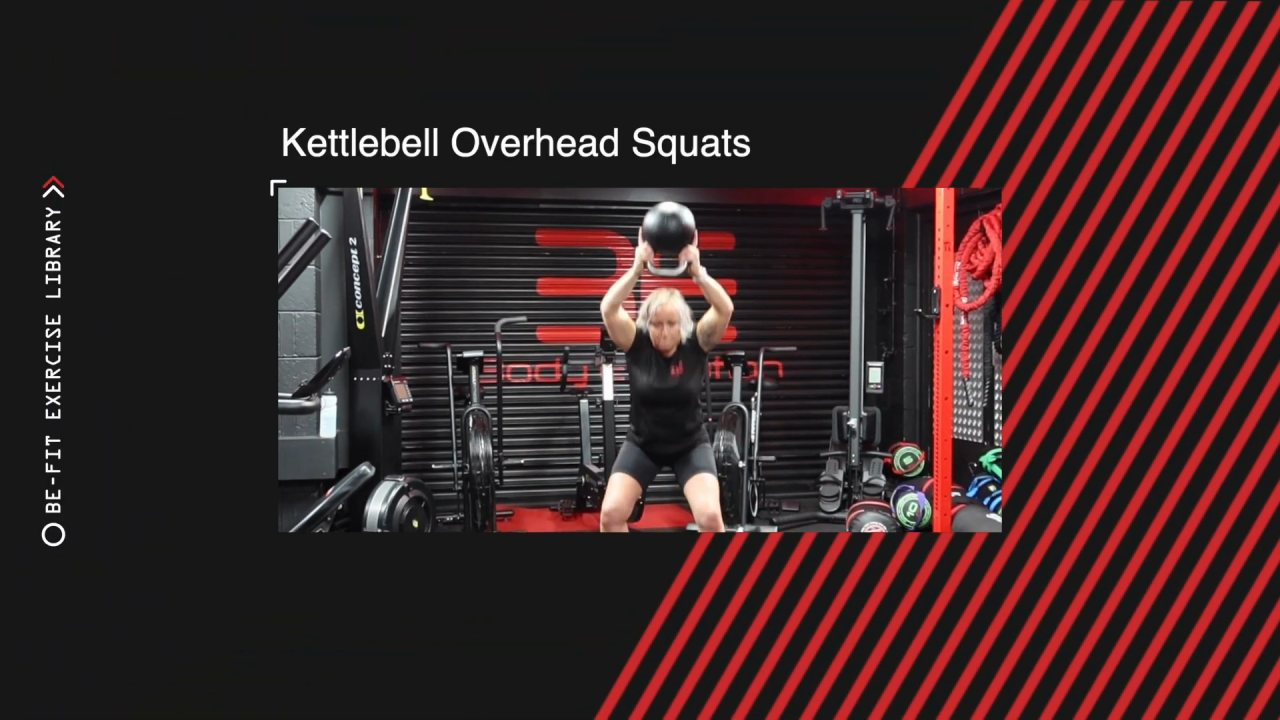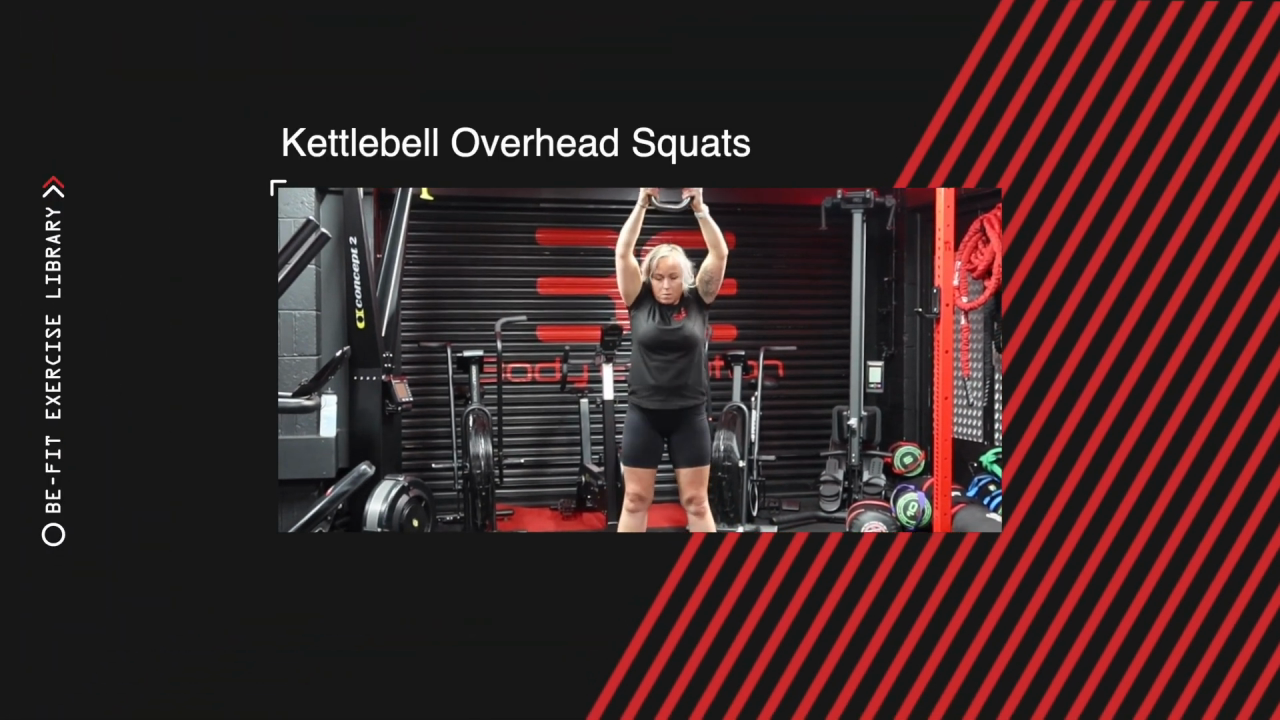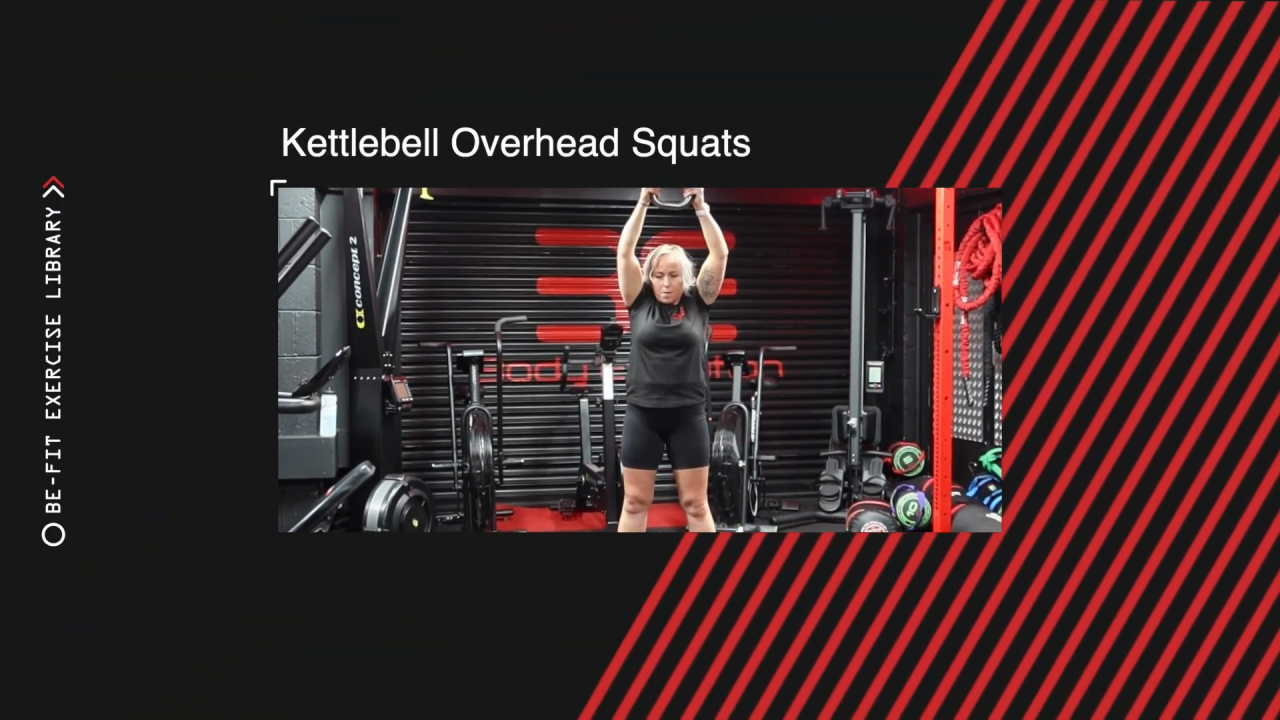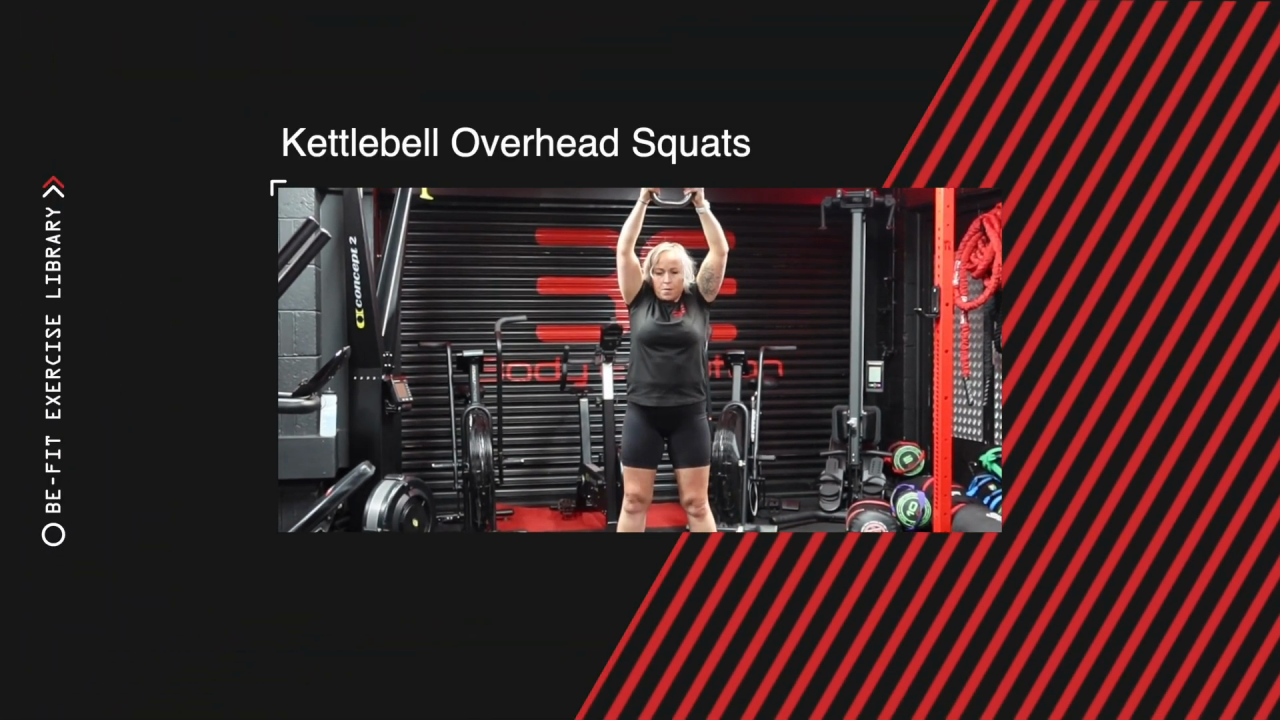
dt=0.5s
person 1, frame 1
left shoulder: (696, 345)
right shoulder: (637, 345)
left elbow: (725, 309)
right elbow: (608, 309)
left wrist: (697, 272)
right wrist: (637, 268)
left hip: (690, 447)
right hip: (642, 445)
left knee: (709, 516)
right knee: (612, 512)
person 1, frame 2
left shoulder: (698, 301)
right shoulder: (639, 302)
left elbow: (720, 253)
right elbow: (622, 253)
left wrist: (699, 208)
right wrist: (642, 204)
left hip: (689, 415)
right hip: (644, 414)
left knee: (696, 503)
right knee: (635, 502)
person 1, frame 3
left shoulder: (699, 303)
right shoulder: (640, 303)
left elbow: (719, 253)
right elbow: (625, 251)
left wrist: (701, 207)
right wrist: (643, 203)
left hip: (687, 415)
right hip: (643, 414)
left knee: (695, 504)
right knee: (635, 502)
person 1, frame 4
left shoulder: (699, 300)
right shoulder: (639, 299)
left elbow: (720, 250)
right elbow: (624, 249)
left wrist: (701, 203)
right wrist: (643, 200)
left hip: (689, 414)
right hip: (643, 413)
left knee: (697, 503)
right knee: (634, 501)
